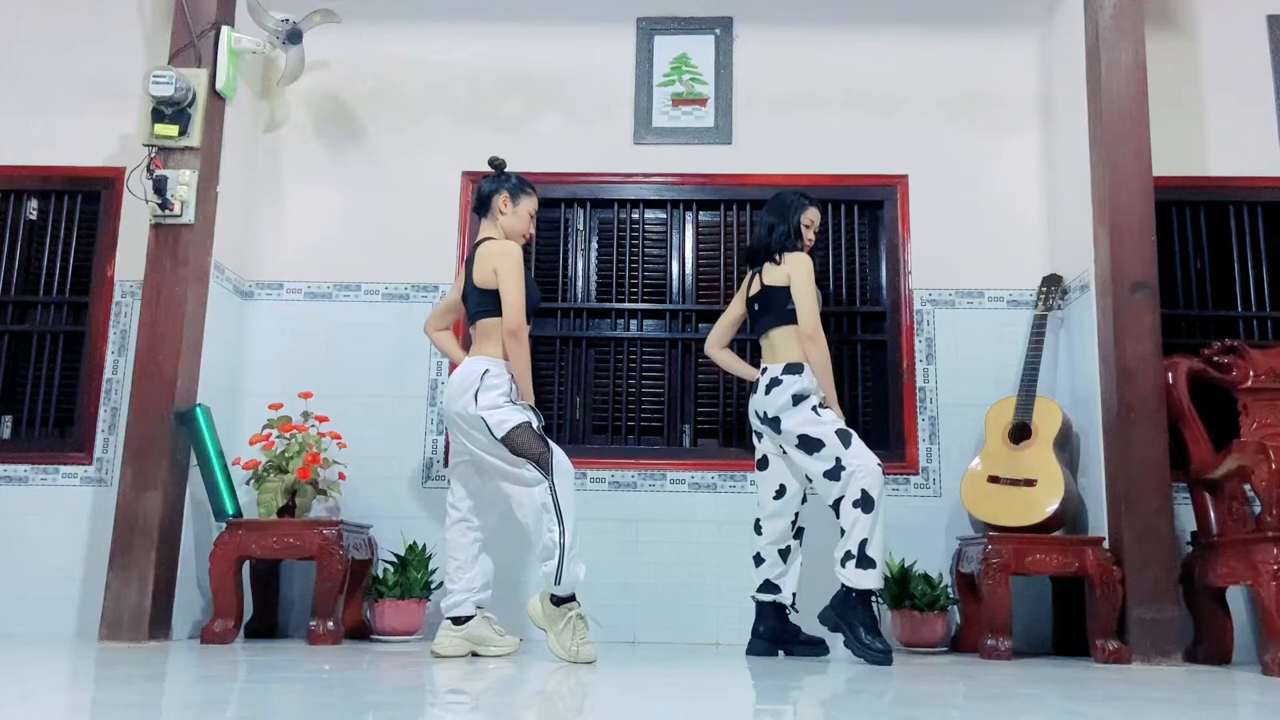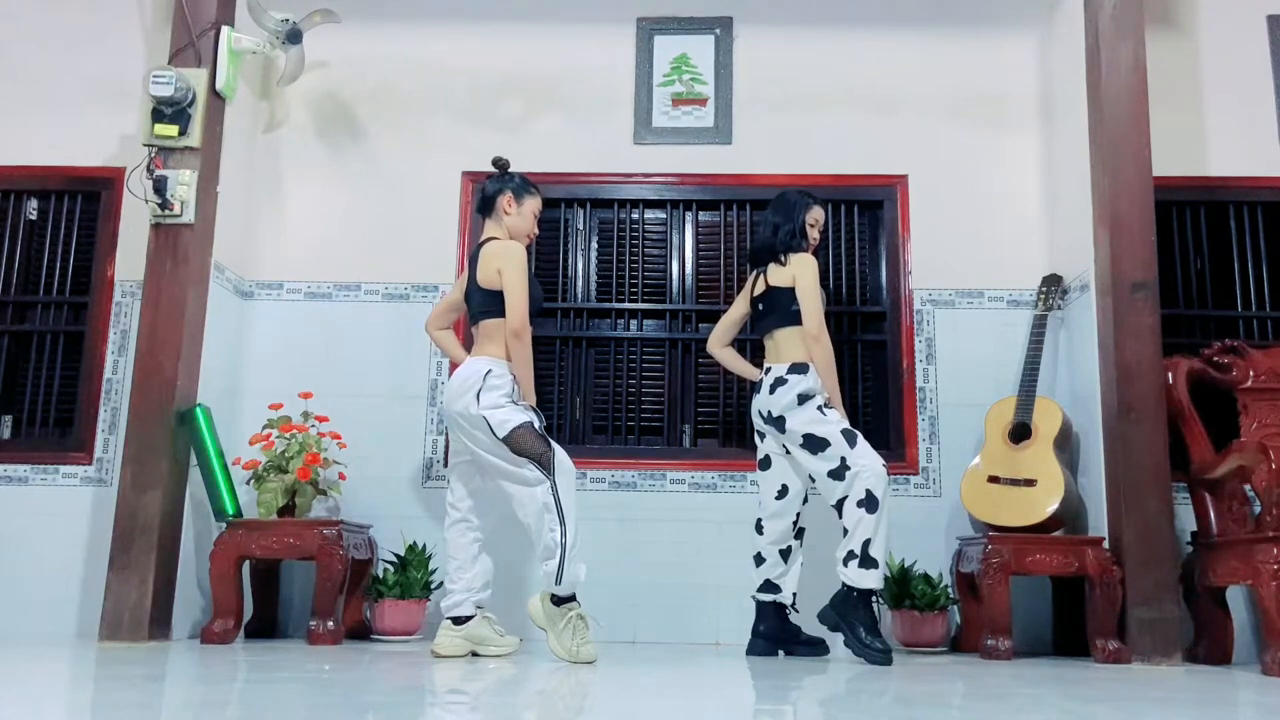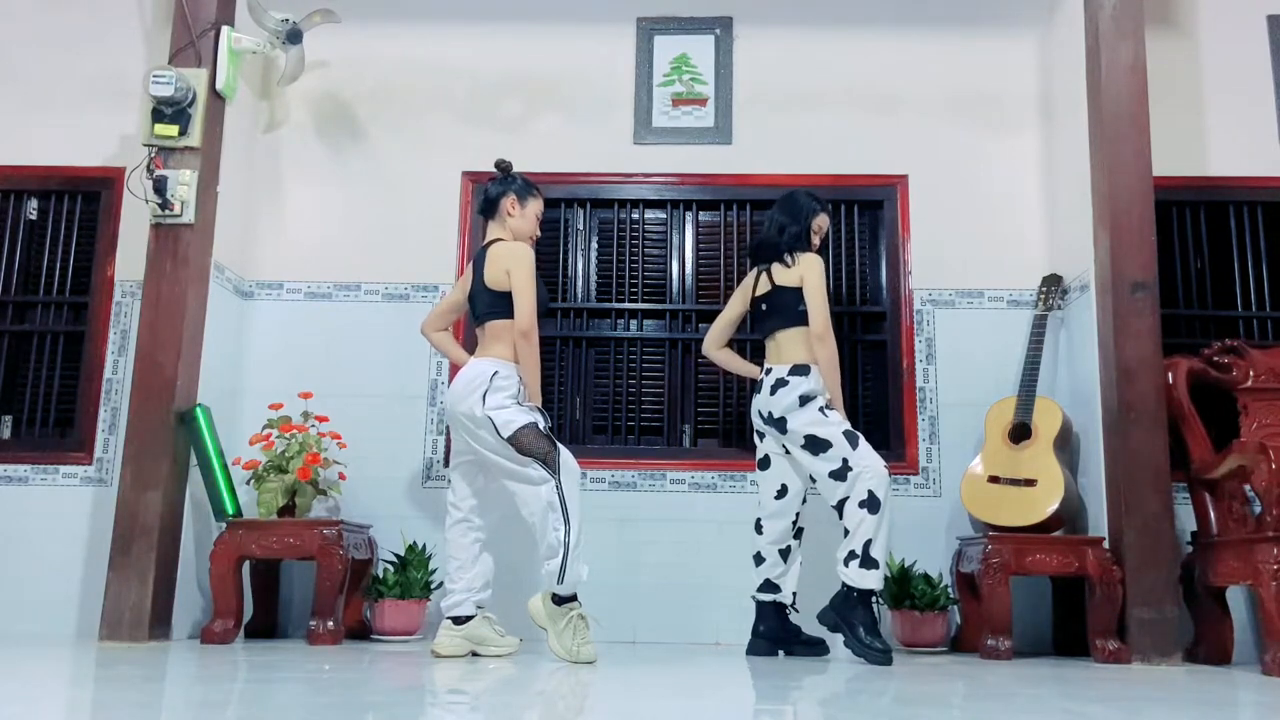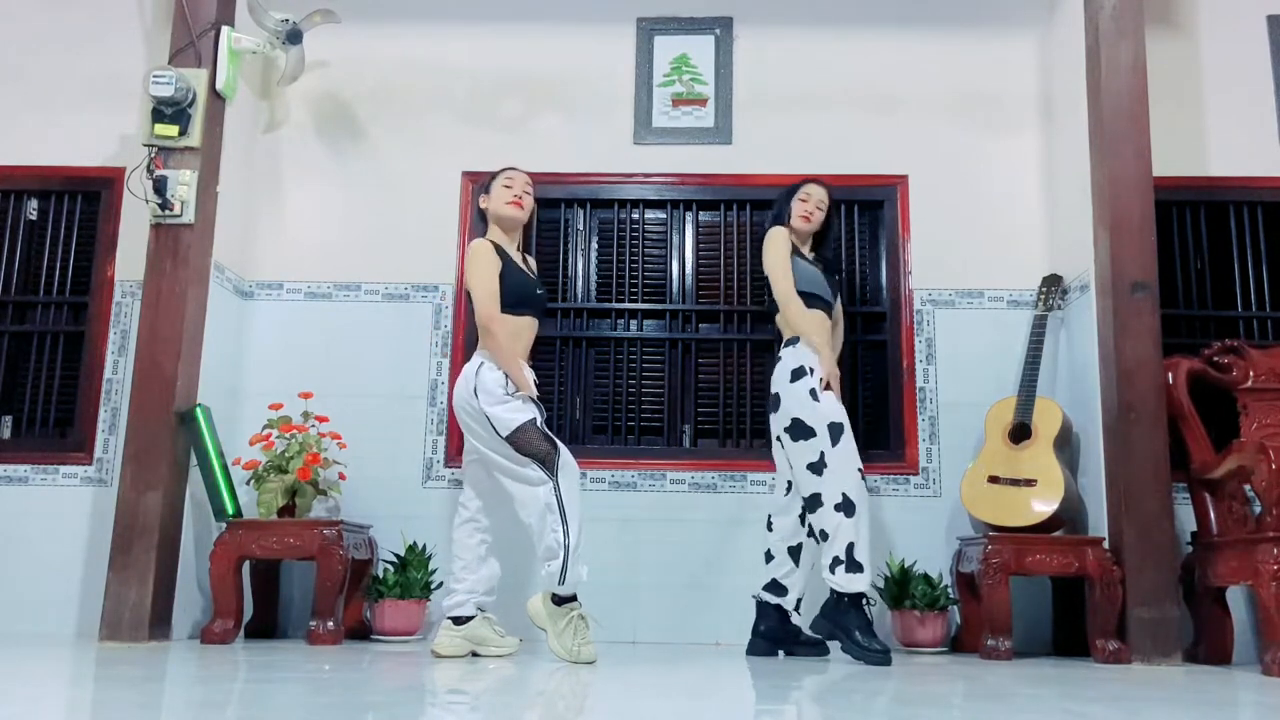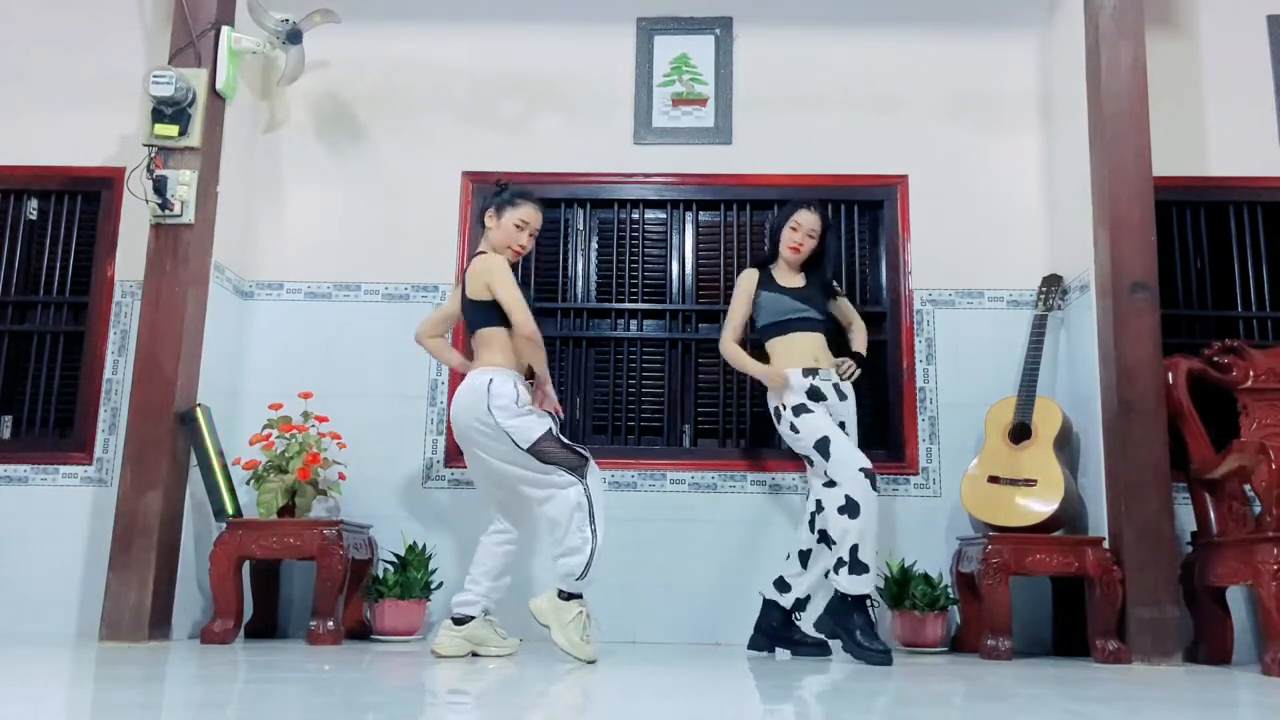
dt=1s
person 1, frame 1
left shoulder: (473, 260)
right shoulder: (504, 250)
left elbow: (435, 325)
right elbow: (514, 327)
right wrist: (528, 398)
left hip: (467, 389)
right hip: (489, 389)
left knee: (465, 505)
right knee: (552, 475)
left ankle: (462, 620)
right ankle: (560, 598)
person 1, frame 2
left shoulder: (476, 260)
right shoulder: (508, 251)
left elbow: (437, 324)
right elbow: (517, 329)
right wrist: (530, 398)
left hip: (467, 389)
right hip: (489, 389)
left knee: (464, 505)
right knee: (553, 474)
left ankle: (462, 620)
right ankle: (560, 597)
person 1, frame 3
left shoulder: (477, 263)
right shoulder: (515, 252)
left elbow: (433, 326)
right elbow: (525, 329)
right wrist: (534, 398)
left hip: (470, 389)
right hip: (495, 390)
left knee: (465, 505)
right knee: (557, 475)
left ankle: (462, 620)
right ankle: (561, 597)
person 1, frame 4
left shoulder: (526, 260)
right shoulder: (483, 249)
right elbow: (489, 321)
left wrist: (522, 384)
right wrist: (524, 384)
left hip: (498, 387)
right hip: (491, 383)
left knee: (475, 504)
right knee: (556, 474)
left ankle: (462, 620)
right ankle: (561, 597)
person 1, frame 5
left shoulder: (474, 278)
right shoulder: (491, 265)
left elbow: (427, 334)
right elbow: (526, 329)
right wrist: (544, 384)
left hip: (479, 401)
right hip: (497, 397)
left knee: (507, 518)
right knee: (578, 477)
left ankle: (465, 621)
right ankle: (567, 597)
person 2, frame 1
left shoulder: (753, 277)
right shoulder: (796, 261)
left elbow: (715, 345)
right elbow: (810, 332)
right wrist: (833, 402)
left hip: (765, 398)
right hip: (793, 390)
left knee: (779, 508)
right knee: (863, 472)
left ankle: (771, 621)
right ankle: (853, 599)
person 2, frame 2
left shoulder: (757, 276)
right shoulder: (801, 263)
left elbow: (717, 343)
right elbow: (815, 334)
right wrist: (837, 403)
left hip: (768, 397)
right hip: (797, 391)
left knee: (780, 509)
right knee: (867, 472)
left ankle: (771, 620)
right ankle: (853, 599)
person 2, frame 3
left shoulder: (754, 277)
right shoulder: (808, 263)
left elbow: (713, 345)
right elbow: (821, 335)
right wrist: (839, 404)
left hip: (767, 399)
right hip: (799, 392)
left knee: (780, 509)
right knee: (869, 474)
left ankle: (771, 620)
right ankle: (853, 599)
person 2, frame 4
left shoulder: (820, 257)
right shoulder: (777, 235)
left elbow: (836, 320)
right elbow: (785, 297)
left wrist: (828, 360)
right wrist: (824, 356)
left hip: (809, 370)
right hip: (803, 364)
left knee: (797, 496)
right knee: (840, 477)
left ankle: (772, 619)
right ankle: (845, 604)
person 2, frame 5
left shoulder: (821, 281)
right shoulder: (753, 278)
left elbow: (855, 323)
right elbow: (728, 343)
left wrist: (857, 357)
right wrist: (763, 373)
left hip: (835, 388)
right hip: (791, 393)
left knee: (827, 506)
right knee: (857, 476)
left ankle: (777, 615)
right ankle: (851, 604)
